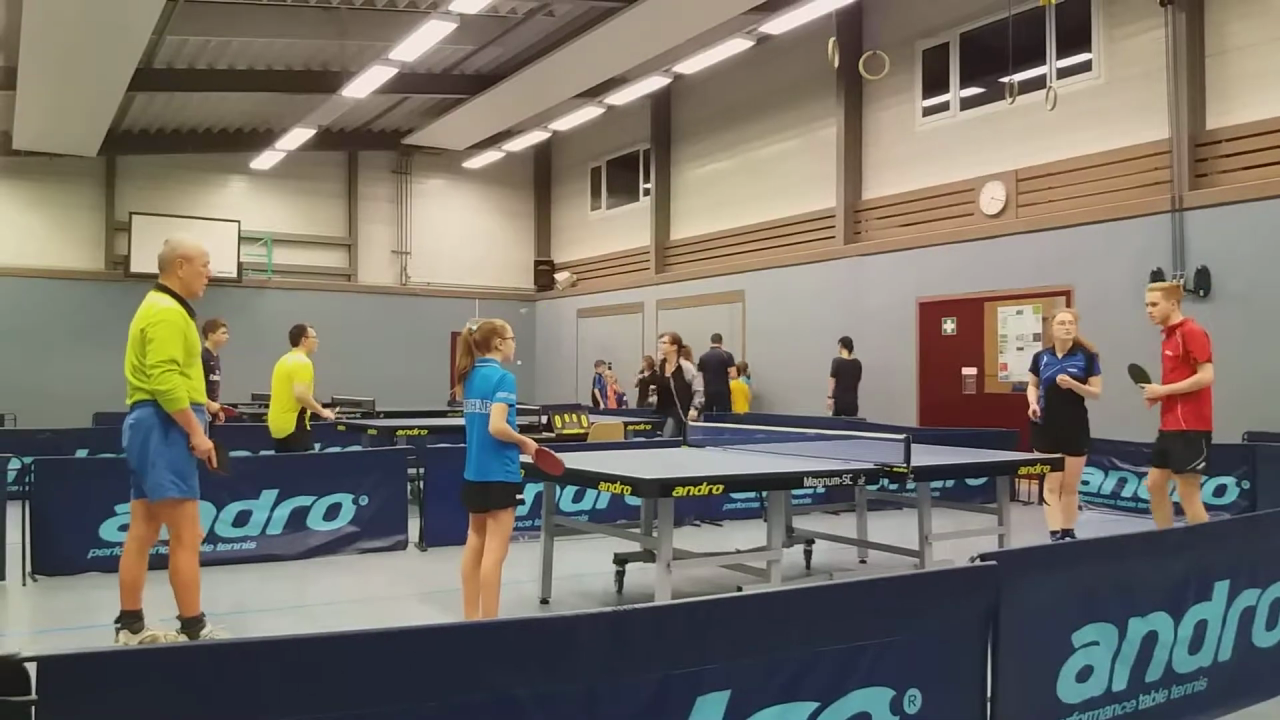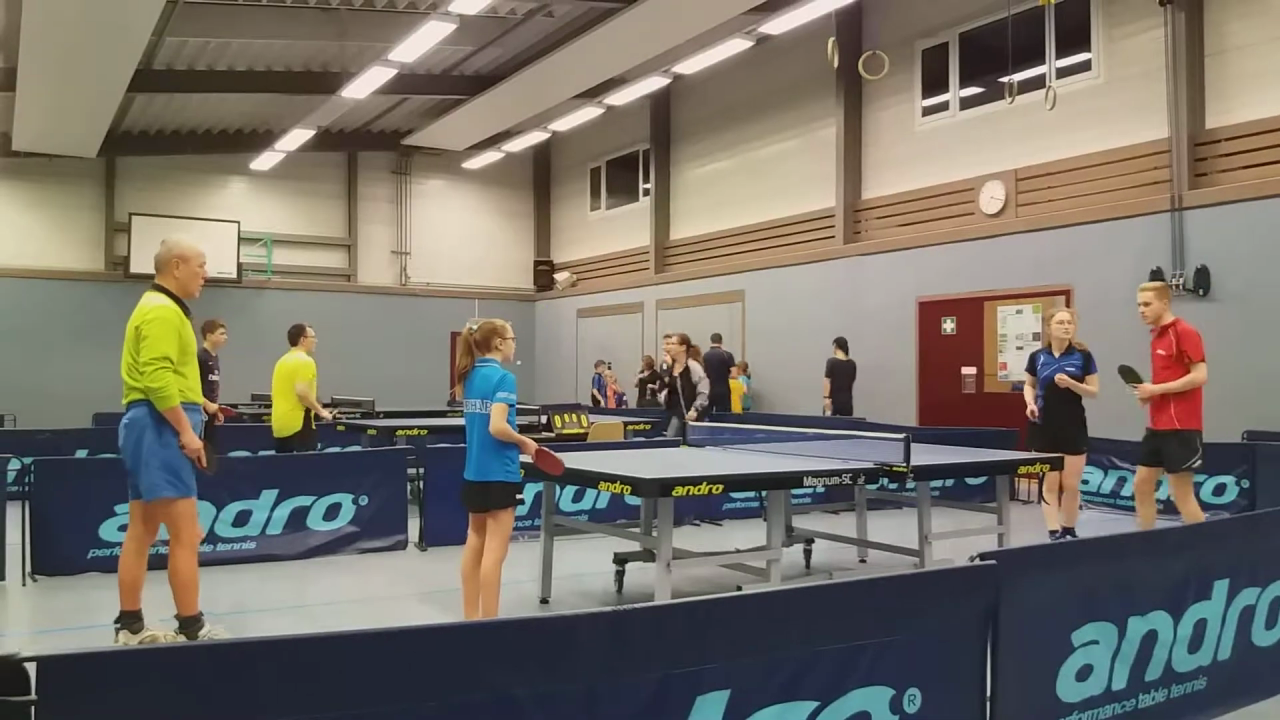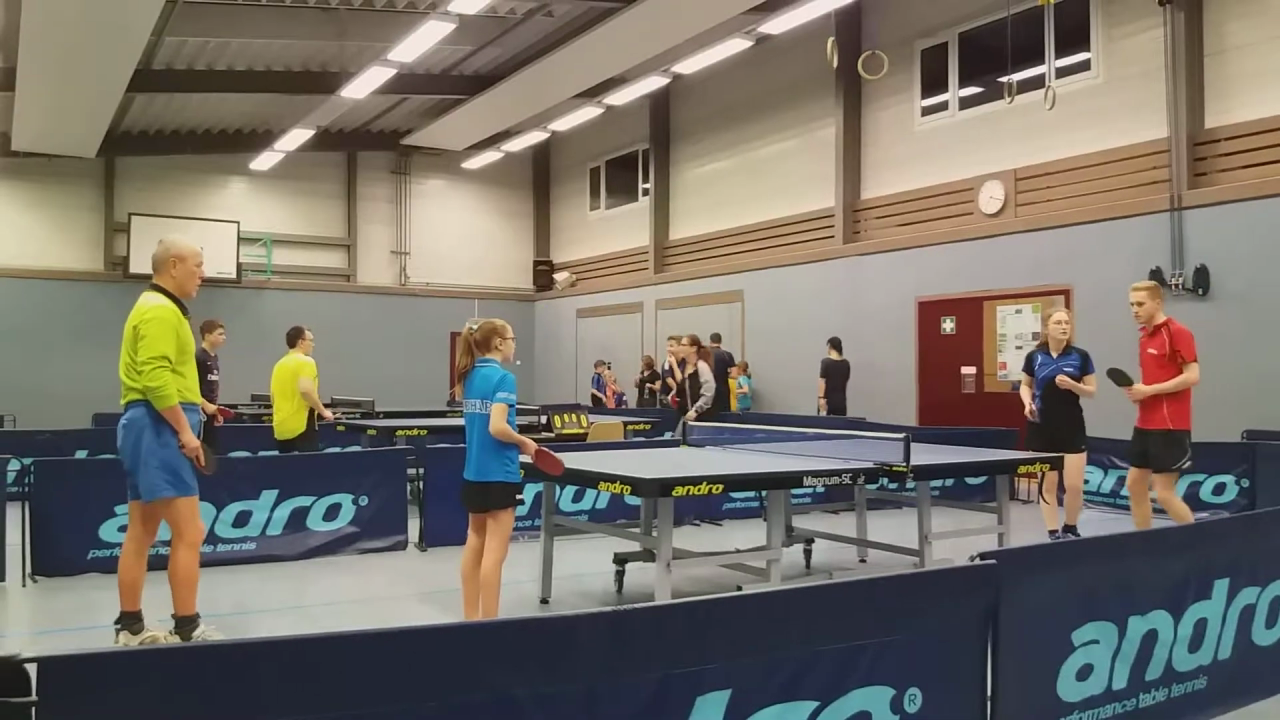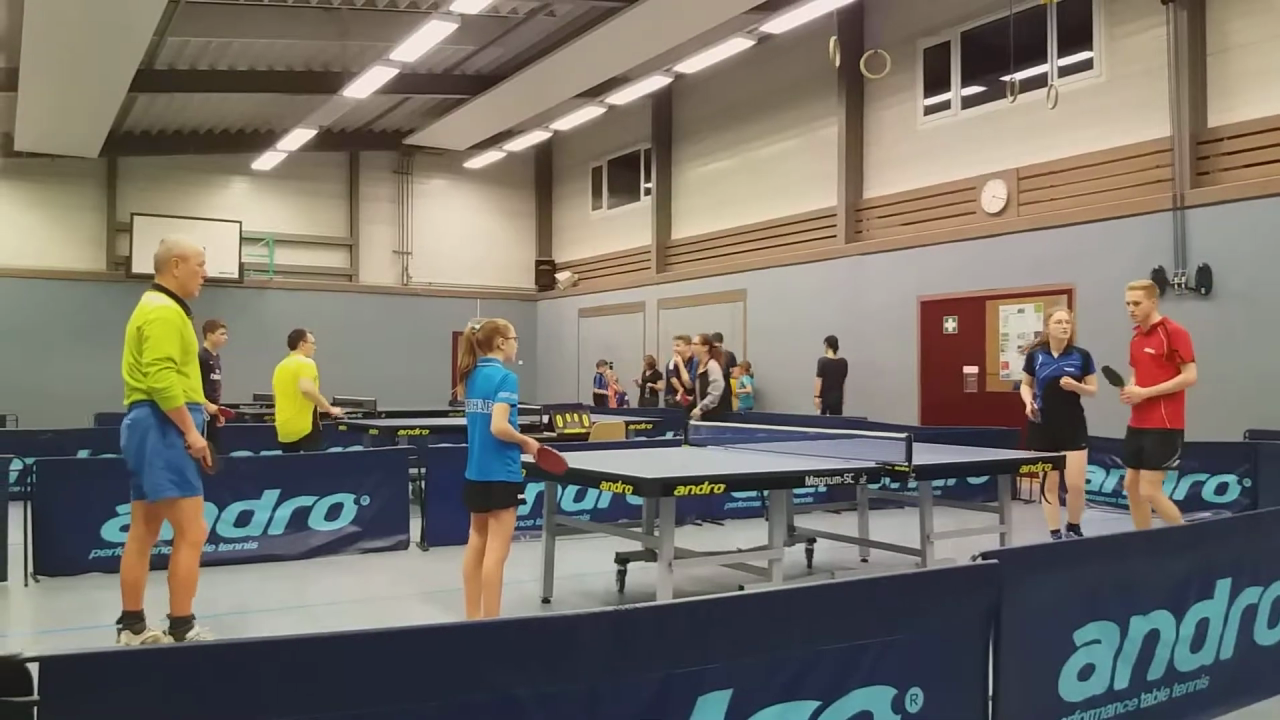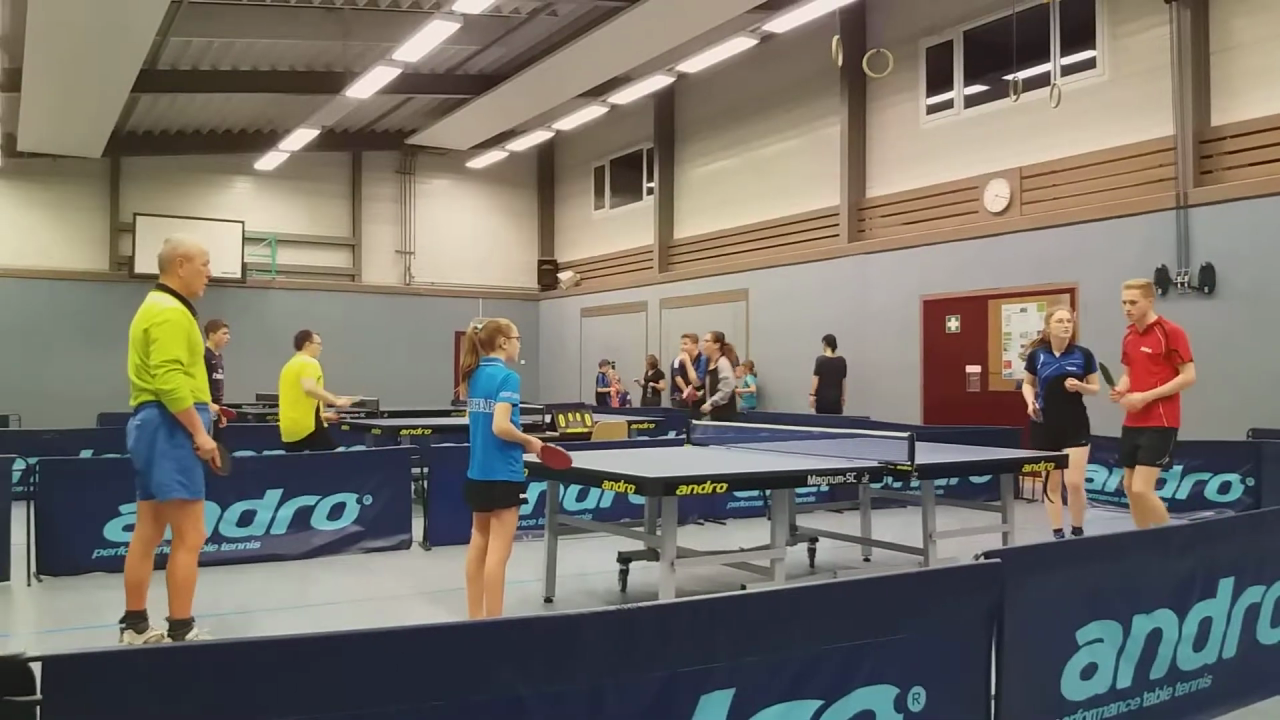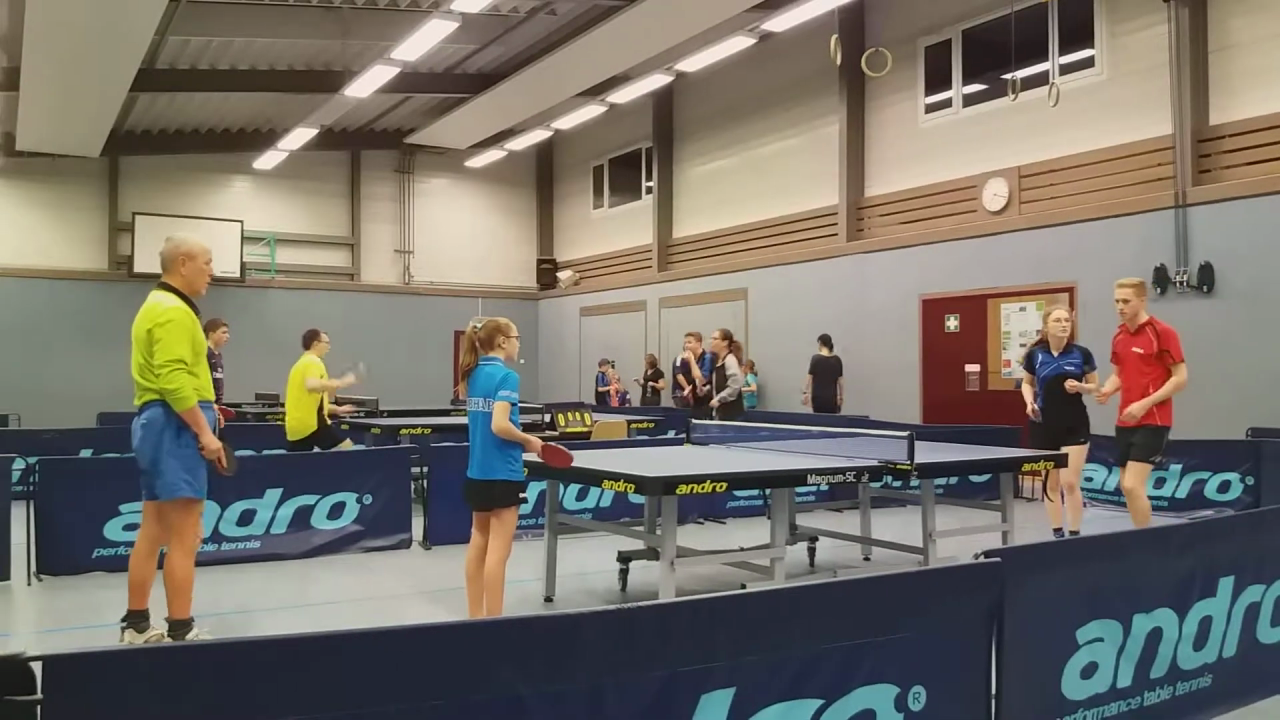
dt=0.1s
person 1, frame 1
left shoulder: (158, 307)
right shoulder: (167, 312)
right elbow: (165, 381)
left wrist: (193, 426)
right wrist: (197, 433)
left hip: (151, 426)
right hip: (166, 427)
left knee: (142, 533)
right knee: (186, 536)
left ankle: (130, 627)
right ankle: (193, 629)
person 1, frame 2
left shoulder: (157, 308)
right shoulder: (162, 310)
right elbow: (157, 379)
left wrist: (192, 415)
right wrist: (186, 432)
left hip: (152, 428)
right hip: (160, 428)
left knee: (140, 533)
right knee: (187, 534)
left ankle: (129, 626)
right ankle: (192, 629)
person 1, frame 3
left shoulder: (155, 307)
right shoulder: (160, 309)
right elbow: (155, 378)
left wrist: (192, 413)
right wrist: (184, 431)
left hip: (150, 427)
right hip: (159, 428)
left knee: (140, 534)
right knee: (189, 534)
left ankle: (130, 627)
right ankle: (187, 629)
person 1, frame 4
left shoulder: (154, 307)
right shoulder: (164, 310)
right elbow: (161, 379)
left wrist: (189, 423)
right wrist: (191, 431)
left hip: (150, 426)
right hip: (163, 427)
left knee: (143, 534)
right knee: (192, 533)
left ankle: (132, 626)
right ankle: (181, 630)
person 1, frame 5
left shoulder: (157, 307)
right shoulder: (170, 312)
right elbow: (169, 381)
left wrist: (195, 425)
right wrist: (199, 432)
left hip: (157, 427)
right hip: (171, 429)
left knee: (147, 534)
right knee: (190, 537)
left ankle: (135, 626)
right ankle: (180, 631)
person 1, frame 6
left shoulder: (159, 305)
right shoulder: (174, 311)
right elbow: (174, 381)
right wrist: (205, 433)
left hip: (159, 424)
right hip: (177, 426)
left knee: (153, 534)
right knee: (185, 538)
left ankle: (135, 626)
right ankle: (180, 632)
person 2, frame 1
left shoulder: (470, 377)
right shoulder: (503, 378)
right elbow: (497, 427)
left wrist: (515, 441)
right wrist: (524, 441)
left hip: (474, 473)
right hip: (500, 474)
left knee: (474, 545)
right knee: (494, 551)
left ankle: (471, 617)
right ankle: (488, 621)
person 2, frame 2
left shoulder: (470, 377)
right shoulder: (503, 378)
right elbow: (497, 427)
left wrist: (516, 442)
right wrist: (524, 442)
left hip: (473, 473)
right hip: (499, 474)
left knee: (474, 545)
right knee: (494, 552)
left ankle: (471, 617)
right ankle: (488, 621)
person 2, frame 3
left shoulder: (470, 377)
right shoulder: (503, 378)
right elbow: (497, 427)
left wrist: (515, 442)
right wrist: (523, 442)
left hip: (473, 473)
right hip: (499, 474)
left knee: (474, 545)
right knee: (494, 552)
left ankle: (471, 617)
right ankle: (489, 622)
person 2, frame 4
left shoulder: (472, 376)
right shoulder: (505, 377)
right elbow: (499, 427)
left wrist: (518, 440)
right wrist: (526, 442)
left hip: (475, 473)
right hip: (501, 474)
left knee: (476, 545)
right knee: (496, 552)
left ankle: (473, 617)
right ankle: (490, 621)
person 2, frame 5
left shoulder: (474, 376)
right shoulder: (507, 377)
right elbow: (501, 427)
right wrist: (529, 441)
left hip: (477, 472)
right hip: (503, 474)
left knee: (478, 544)
right knee: (498, 551)
left ankle: (475, 616)
right ankle: (493, 621)
person 2, frame 6
left shoulder: (473, 375)
right shoulder: (506, 376)
right elbow: (500, 425)
right wrist: (529, 440)
left hip: (477, 472)
right hip: (503, 473)
left knee: (479, 544)
right knee: (498, 550)
left ankle: (476, 616)
right ankle: (493, 620)
person 3, frame 1
left shoulder: (1192, 332)
right shoulder: (1169, 336)
left elbow: (1206, 377)
left wrist: (1164, 390)
right wrist: (1159, 394)
left hip: (1190, 426)
right hip: (1171, 424)
left knee: (1188, 494)
right knee: (1154, 486)
person 3, frame 2
left shoulder: (1185, 332)
right shoulder: (1156, 336)
left elbow: (1200, 376)
left wrist: (1158, 389)
right wrist: (1147, 391)
left hip: (1181, 426)
right hip: (1158, 424)
left knee: (1182, 493)
right knee: (1142, 485)
person 3, frame 3
left shoulder: (1178, 333)
right shoulder: (1145, 337)
left elbow: (1192, 376)
left wrist: (1150, 390)
right wrist: (1139, 391)
left hip: (1170, 426)
right hip: (1145, 424)
left knee: (1165, 494)
right knee: (1135, 487)
person 3, frame 4
left shoulder: (1174, 333)
right shoulder: (1136, 337)
left elbow: (1189, 376)
left wrist: (1146, 392)
right wrist: (1130, 390)
left hip: (1164, 425)
right hip: (1138, 423)
left knee: (1151, 493)
right knee: (1132, 487)
person 3, frame 5
left shoulder: (1171, 332)
right shoulder: (1129, 336)
left elbow: (1188, 376)
left wrist: (1147, 396)
right wrist: (1121, 389)
left hip: (1160, 424)
right hip: (1133, 423)
left knee: (1142, 489)
right knee: (1130, 487)
person 3, frame 6
left shoulder: (1163, 333)
right shoulder: (1119, 336)
left elbow: (1180, 377)
left wrist: (1146, 404)
right wrist: (1107, 390)
left hip: (1151, 421)
right hip: (1126, 422)
left knee: (1132, 485)
right knee: (1129, 486)
person 4, frame 1
left shoulder: (1086, 357)
right shoulder: (1040, 357)
left elbow: (1096, 392)
right elbow: (1032, 386)
left wrist: (1072, 384)
right wrist: (1033, 404)
left hip: (1075, 428)
right hip: (1045, 428)
left knee: (1071, 486)
right knee: (1051, 484)
left ankle: (1069, 533)
right ankle: (1055, 535)
person 4, frame 2
left shoulder: (1083, 356)
right shoulder: (1037, 357)
left elbow: (1094, 391)
right elbow: (1029, 386)
left wrist: (1072, 384)
right wrist: (1030, 403)
left hip: (1073, 427)
right hip: (1043, 427)
left knee: (1071, 486)
right knee: (1049, 484)
left ankle: (1068, 530)
right ankle: (1054, 534)
person 4, frame 3
left shoulder: (1080, 356)
right shoulder: (1034, 357)
left elbow: (1091, 391)
right elbow: (1025, 385)
left wrist: (1071, 384)
right wrist: (1028, 403)
left hip: (1071, 427)
right hip: (1041, 427)
left knee: (1074, 485)
right knee: (1048, 484)
left ankle: (1070, 528)
right ankle: (1053, 534)
person 4, frame 4
left shoulder: (1082, 356)
right shoulder: (1035, 356)
left elbow: (1093, 390)
right elbow: (1026, 384)
left wrist: (1075, 386)
right wrist: (1029, 402)
left hip: (1073, 427)
right hip: (1042, 427)
left knee: (1075, 485)
right knee: (1049, 484)
left ankle: (1074, 528)
right ankle: (1055, 534)
person 4, frame 5
left shoulder: (1083, 355)
right shoulder: (1036, 355)
left elbow: (1095, 388)
right elbow: (1027, 383)
left wrist: (1079, 386)
right wrist: (1031, 402)
left hip: (1075, 425)
right hip: (1045, 425)
left knee: (1074, 483)
right knee: (1052, 483)
left ankle: (1078, 531)
right ankle: (1058, 533)
person 4, frame 6
left shoulder: (1082, 354)
right shoulder: (1034, 354)
left elbow: (1094, 386)
right elbow: (1026, 383)
left wrist: (1079, 387)
right wrist: (1029, 401)
left hip: (1074, 425)
right hip: (1043, 425)
left knee: (1070, 482)
right knee: (1051, 483)
left ankle: (1074, 533)
right ankle: (1058, 533)
